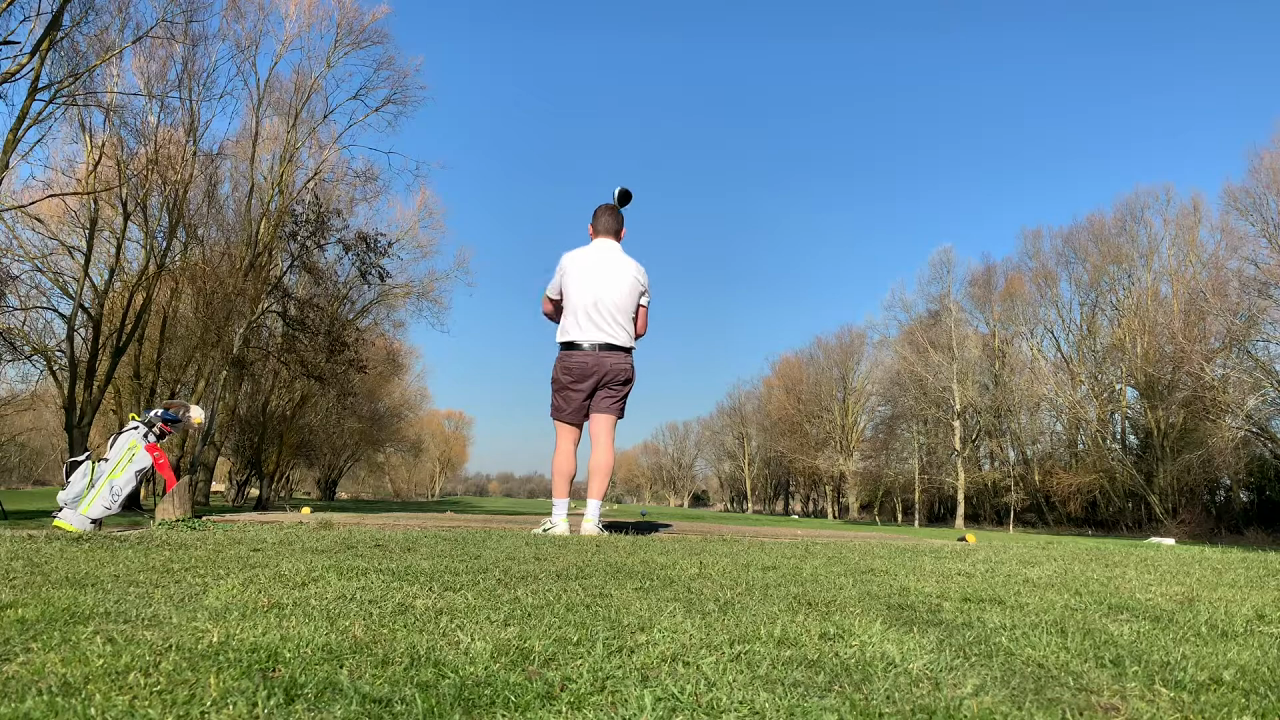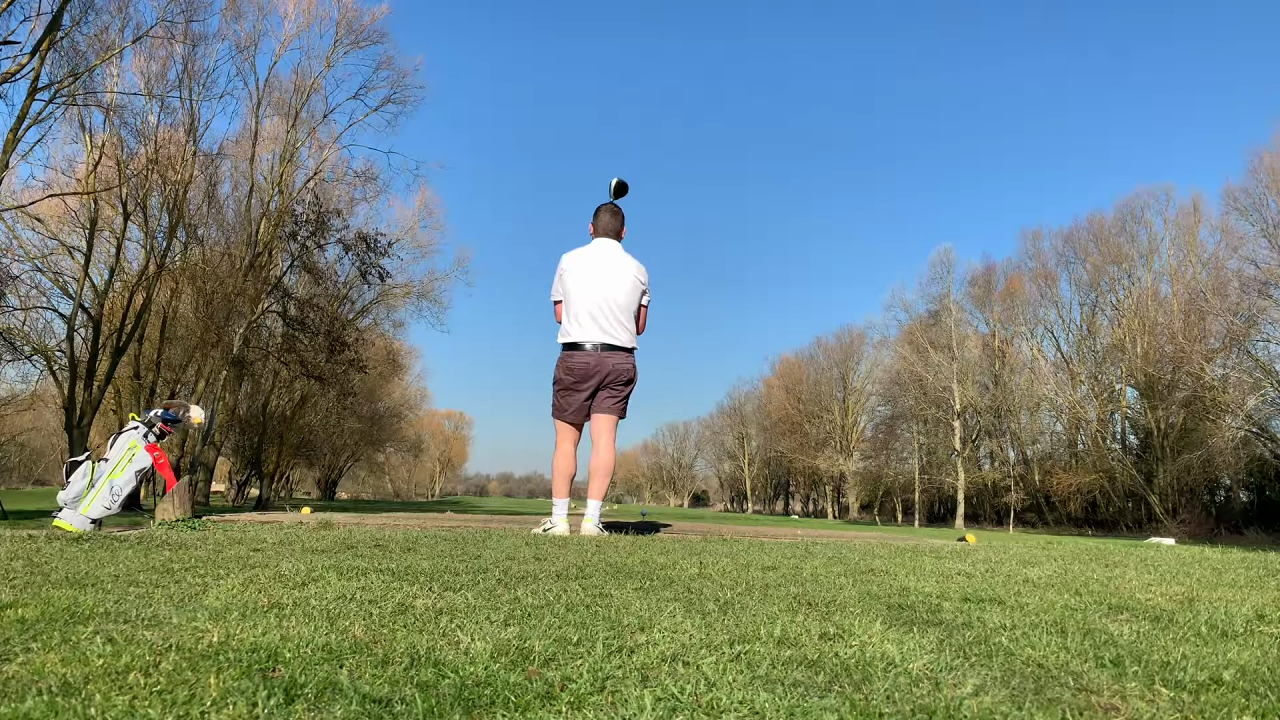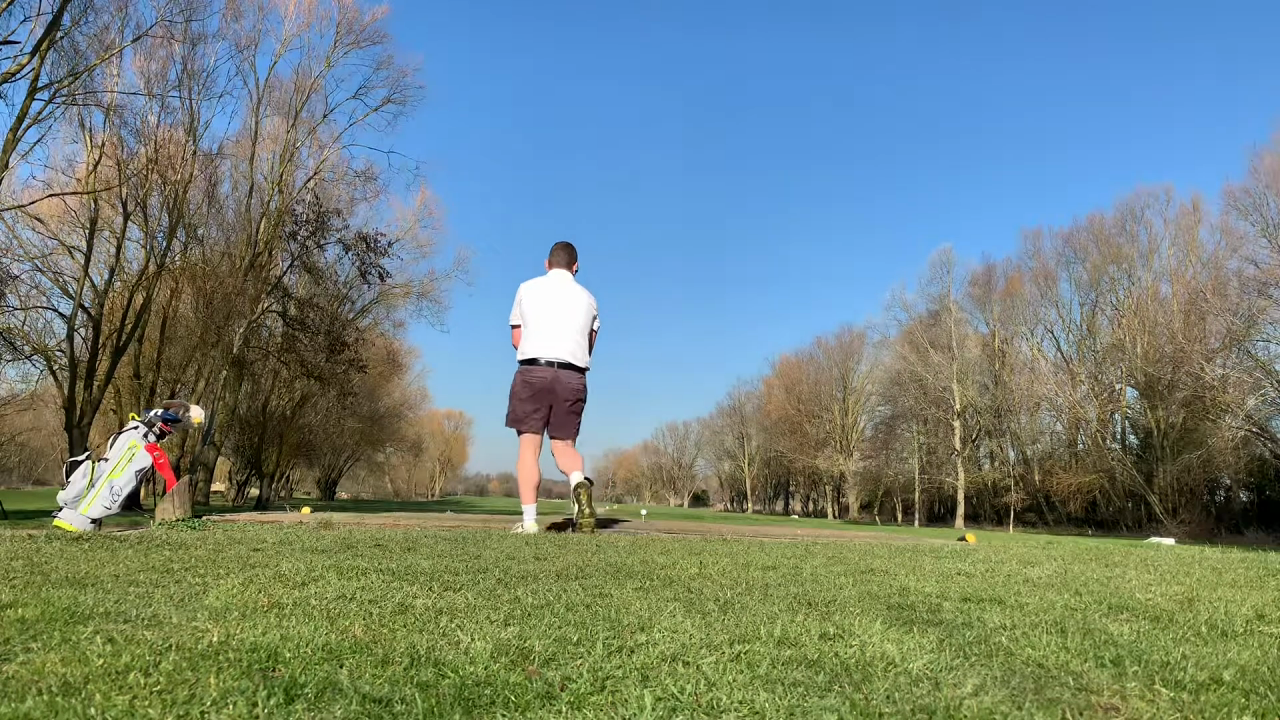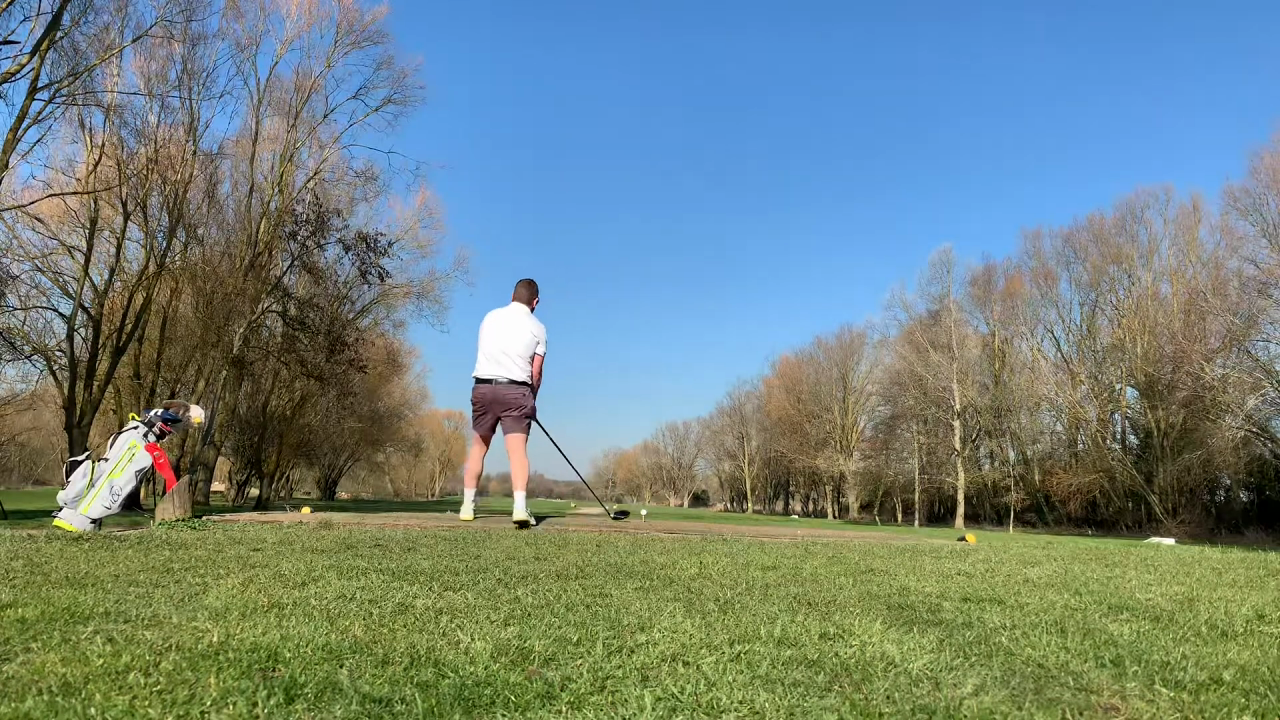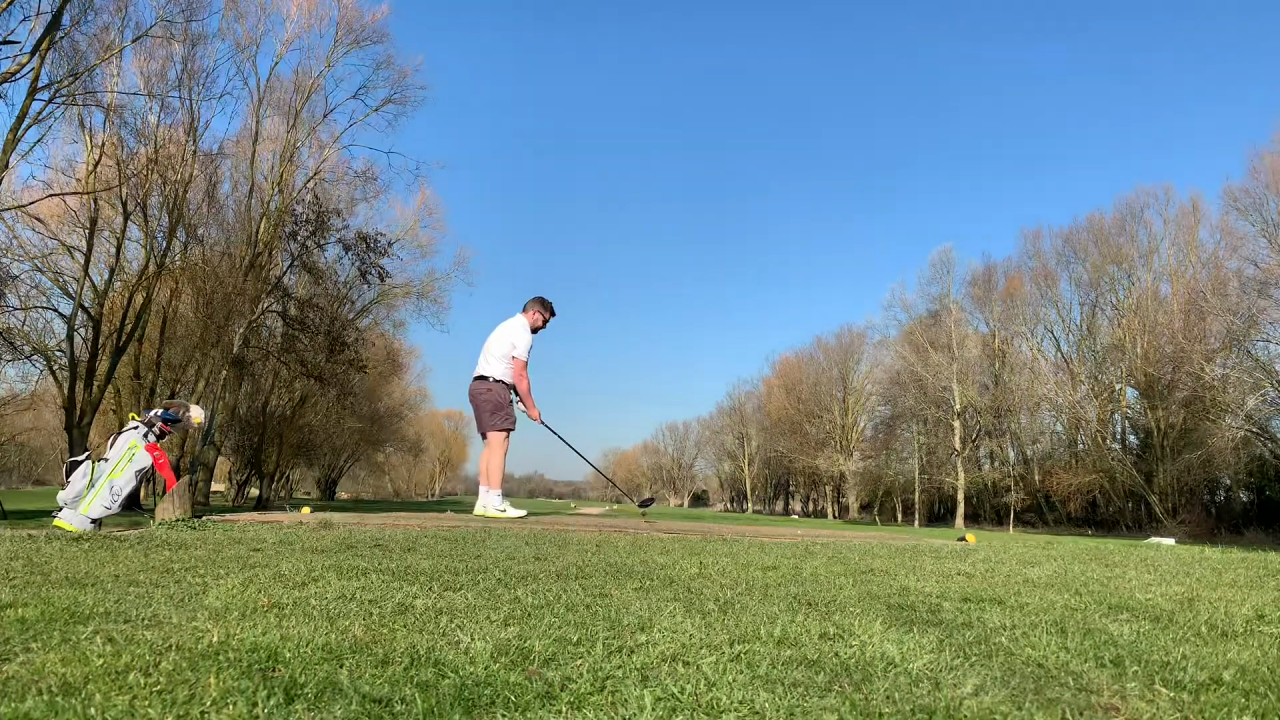
dt=1s
person 1, frame 1
left shoulder: (571, 260)
right shoulder: (636, 271)
left elbow: (549, 309)
right elbow: (640, 329)
left hip: (574, 358)
right hip: (617, 360)
left knee: (566, 440)
right knee: (603, 438)
left ankle: (558, 519)
right ankle: (592, 519)
person 1, frame 2
left shoulder: (569, 260)
right shoulder: (637, 269)
left elbow: (560, 314)
right elbow: (640, 325)
left hip: (575, 357)
right hip: (619, 360)
left knee: (566, 441)
right knee: (604, 439)
left ankle: (558, 519)
right ankle: (591, 519)
person 1, frame 3
left shoulder: (527, 288)
right shoulder: (587, 298)
left elbow: (517, 340)
right elbow: (589, 347)
left hip: (533, 373)
right hip: (572, 377)
left knee: (529, 450)
right knee: (565, 449)
left ankle: (528, 520)
right ankle: (578, 482)
person 1, frame 4
left shoulder: (490, 317)
right shoulder: (537, 328)
right elbow: (536, 372)
right wrist: (530, 399)
left hip: (483, 388)
right hip: (515, 390)
left knee: (479, 448)
right knee: (517, 452)
left ankle: (468, 505)
right ankle: (520, 506)
person 1, frame 5
left shoulder: (510, 325)
right shoulder: (523, 333)
right elbow: (520, 376)
left wrist: (520, 399)
right wrist: (531, 407)
left hip: (479, 386)
right hip: (493, 389)
left knee: (491, 445)
right knee: (499, 444)
left ankle: (483, 501)
right ankle: (495, 503)
